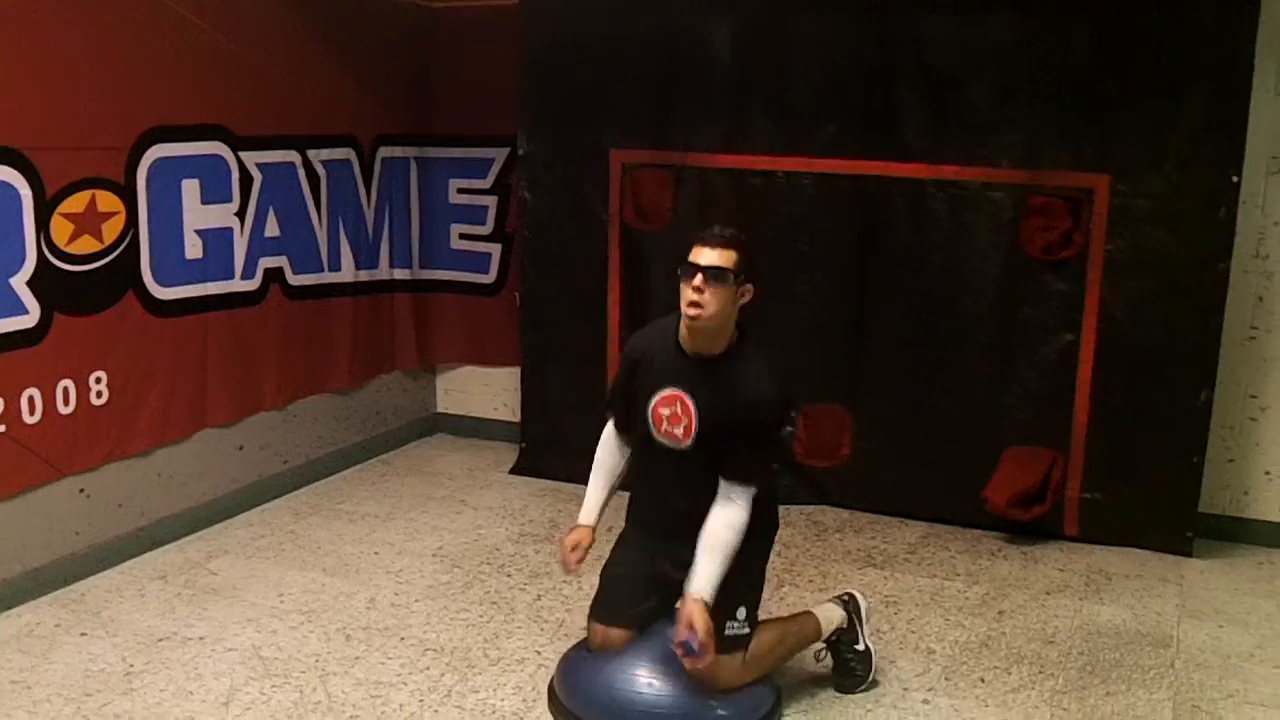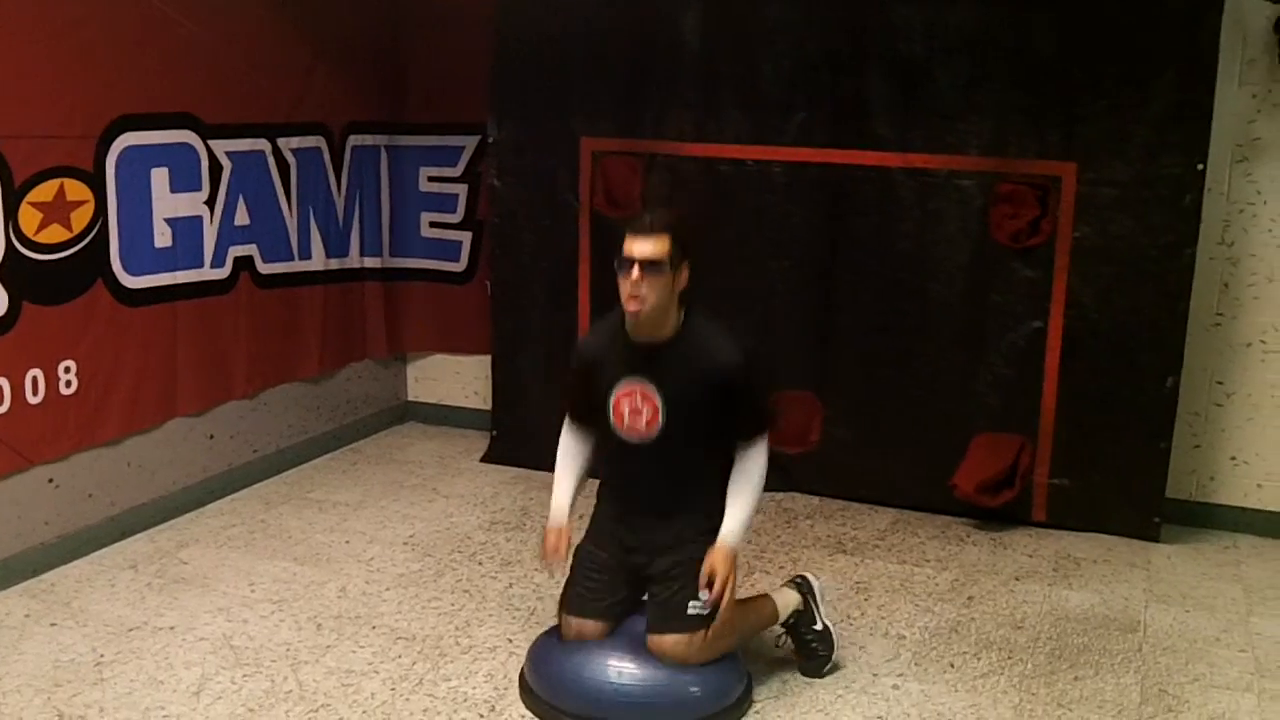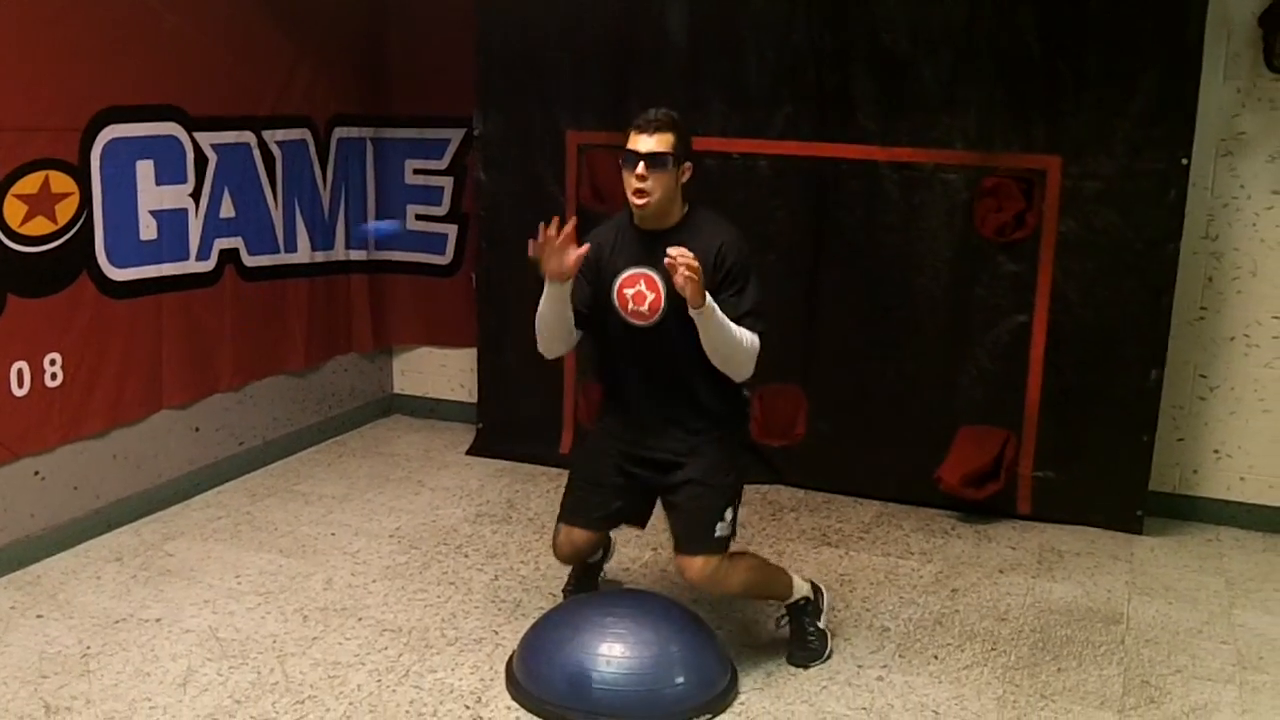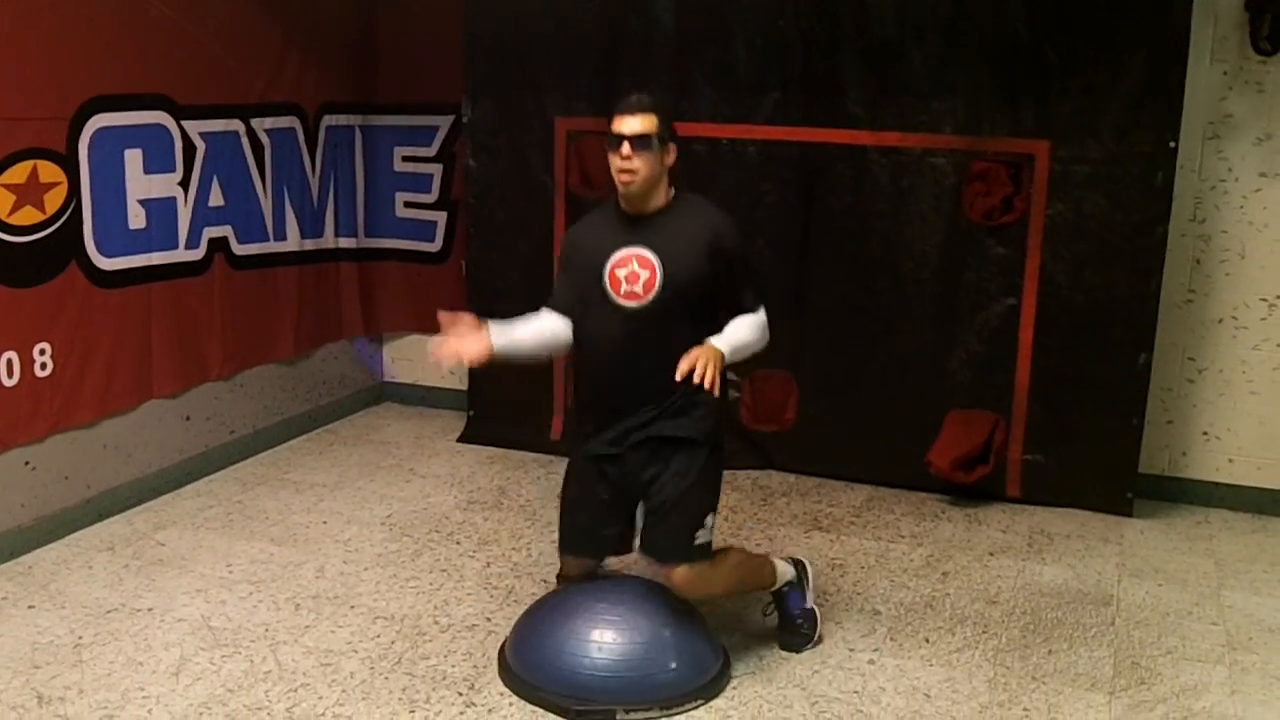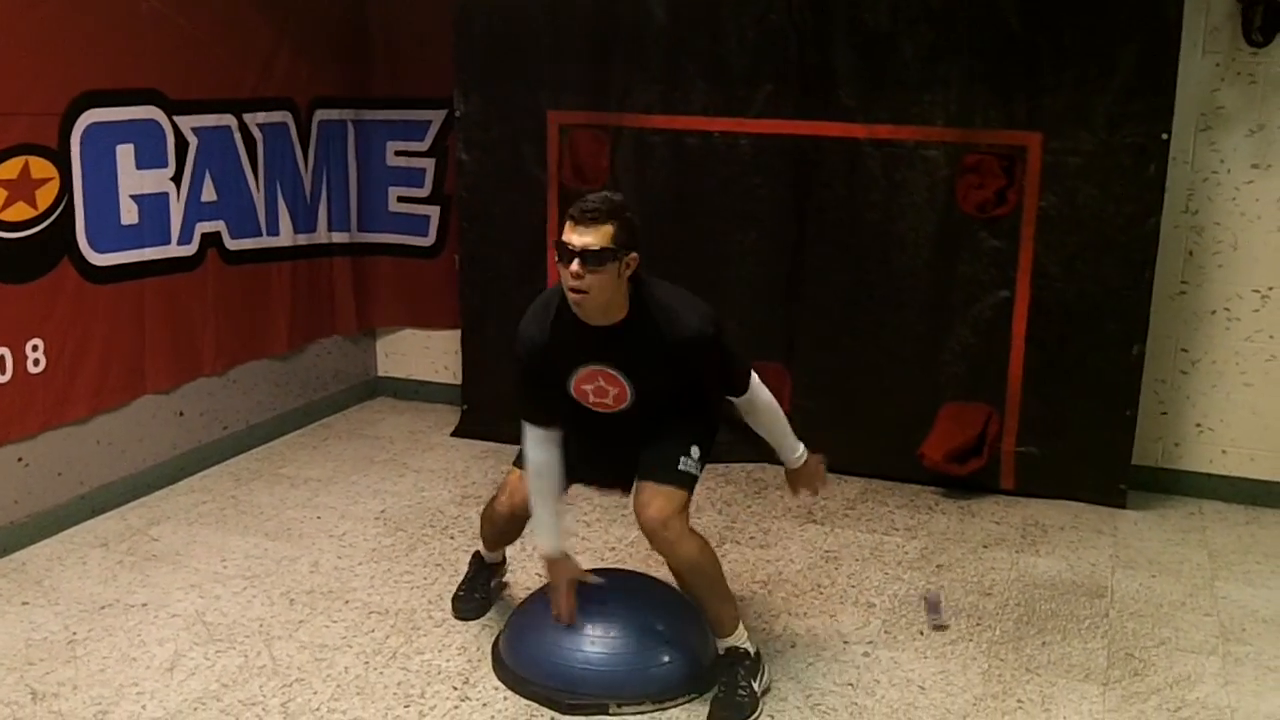
dt=0.7s
person 1, frame 1
left shoulder: (752, 389)
right shoulder: (645, 348)
left elbow: (734, 501)
right elbow: (619, 432)
left wrist: (701, 595)
right wrist: (588, 516)
left hip: (725, 531)
right hip: (655, 517)
left knee: (714, 669)
right knee: (604, 640)
left ankle: (835, 619)
right ankle: (652, 609)
person 1, frame 2
left shoulder: (718, 360)
right shoulder: (595, 349)
left elbow: (753, 447)
right elbow: (578, 429)
left wrist: (729, 541)
right wrist: (559, 513)
left hip: (693, 520)
right hip: (619, 516)
left knee: (676, 647)
right knee: (578, 634)
left ankle: (794, 601)
right ankle: (631, 591)
person 1, frame 3
left shoulder: (718, 245)
right shoulder: (602, 243)
left elbow: (742, 364)
right elbow: (553, 347)
left wrist: (699, 302)
right wrist: (556, 282)
left hip: (703, 432)
right hip: (623, 424)
left knee: (704, 571)
right knee: (570, 545)
left ankle: (802, 596)
right ankle: (595, 561)
person 1, frame 4
left shoulder: (708, 229)
right shoulder: (586, 235)
left elbow: (754, 323)
right elbow: (558, 325)
left wrist: (717, 347)
right wrist: (493, 339)
left hip: (679, 431)
right hip: (601, 432)
left knee: (689, 578)
right knee: (576, 567)
left ankle: (785, 577)
right ankle: (601, 558)
person 1, frame 5
left shoulder: (682, 324)
right shoulder: (541, 330)
left elbow: (747, 392)
right elbow: (543, 434)
left wrist: (798, 456)
right wrist: (553, 551)
left hip: (673, 419)
right hip: (584, 422)
left knee: (659, 516)
right knee: (511, 503)
left ankle: (741, 652)
right ankle: (488, 562)
